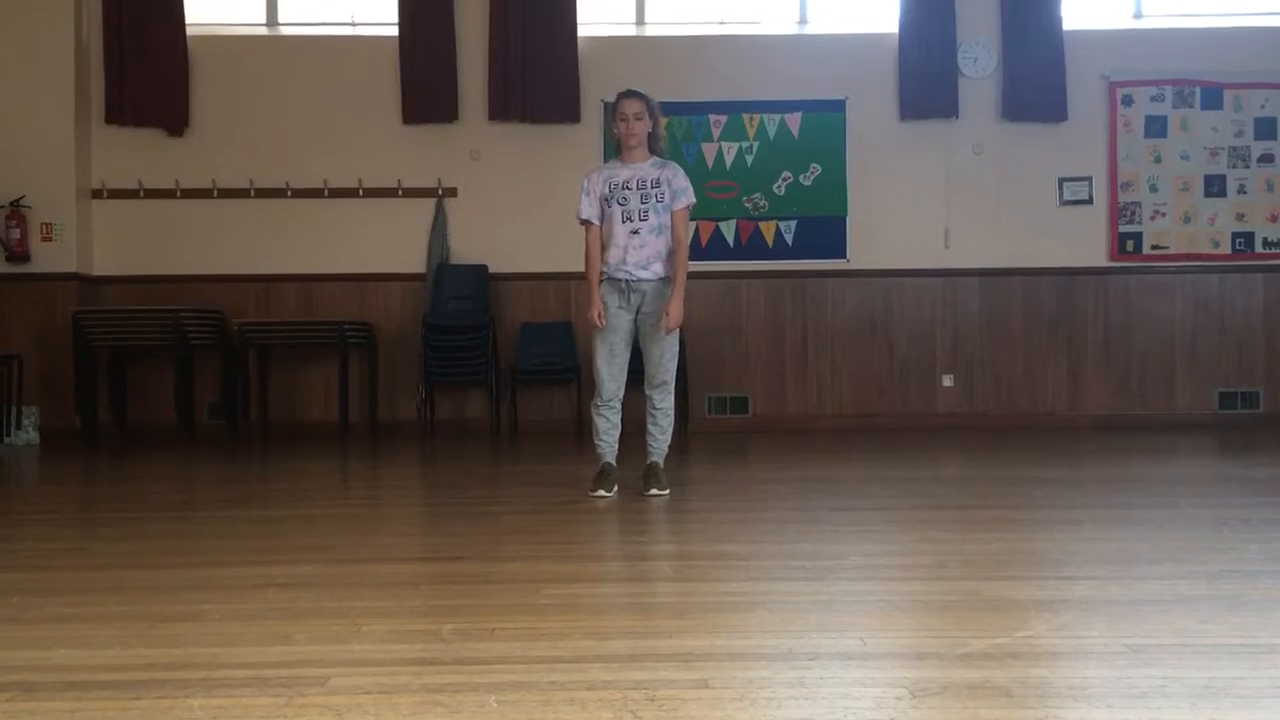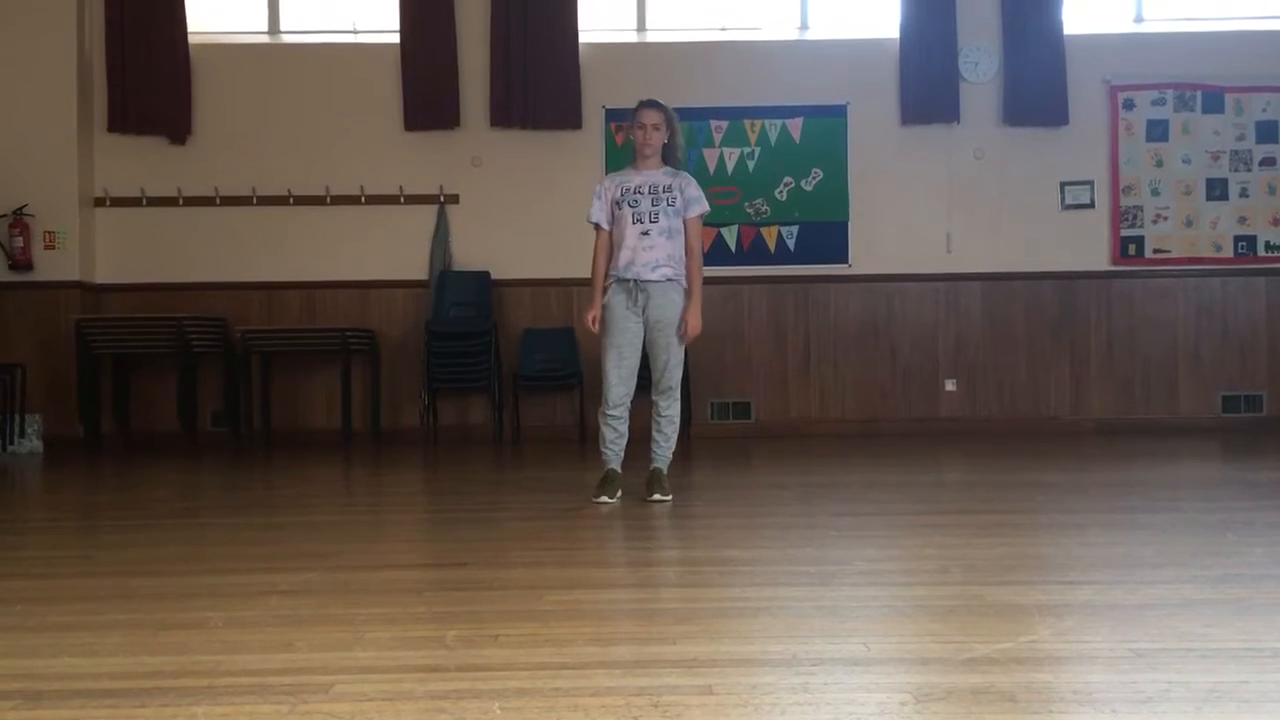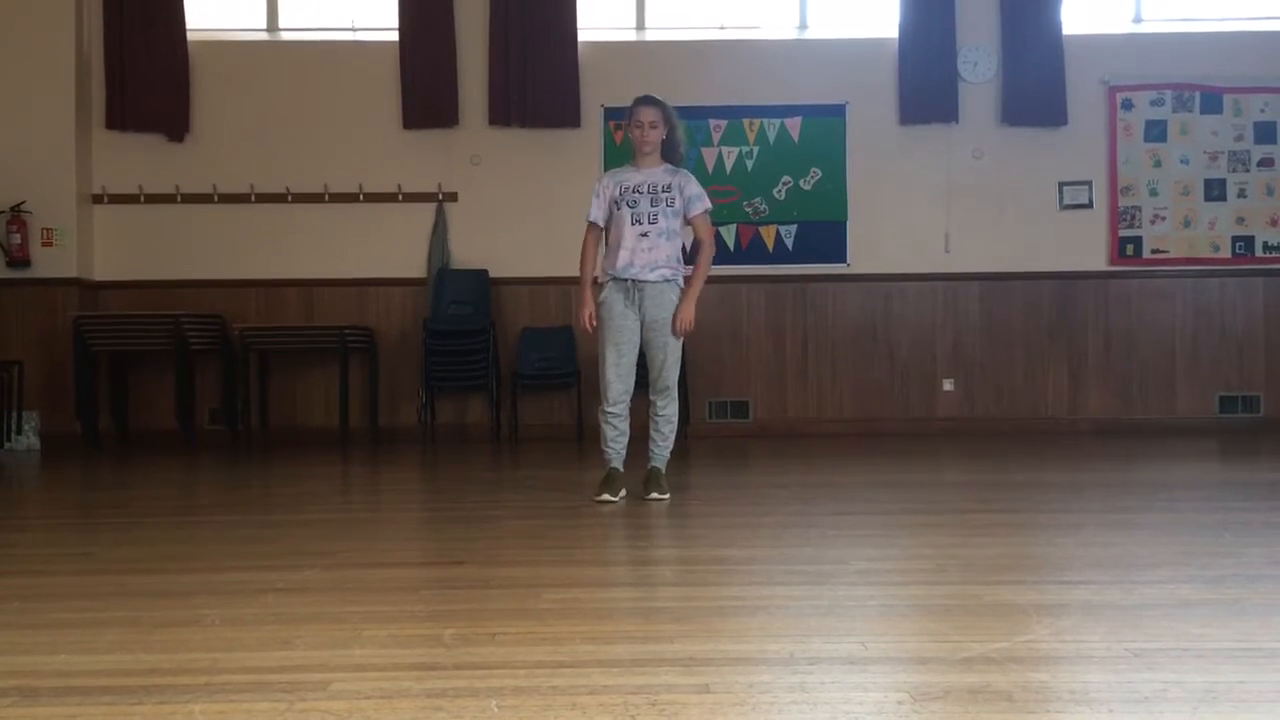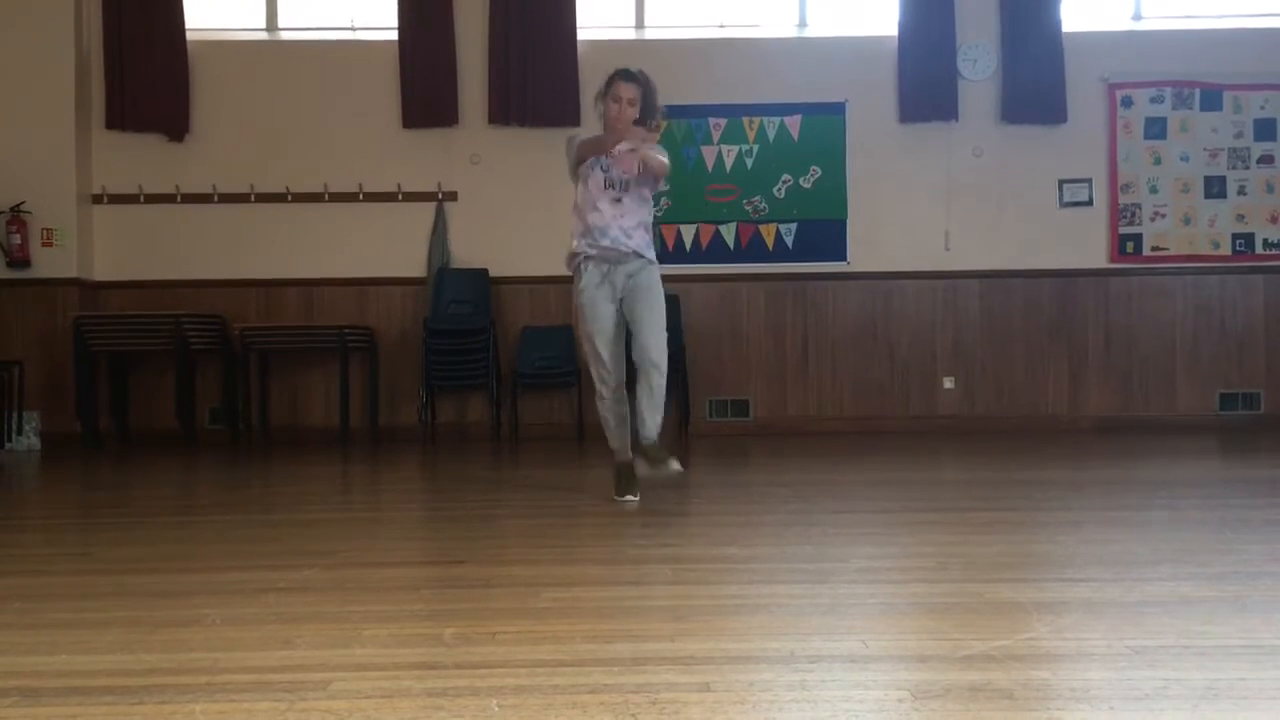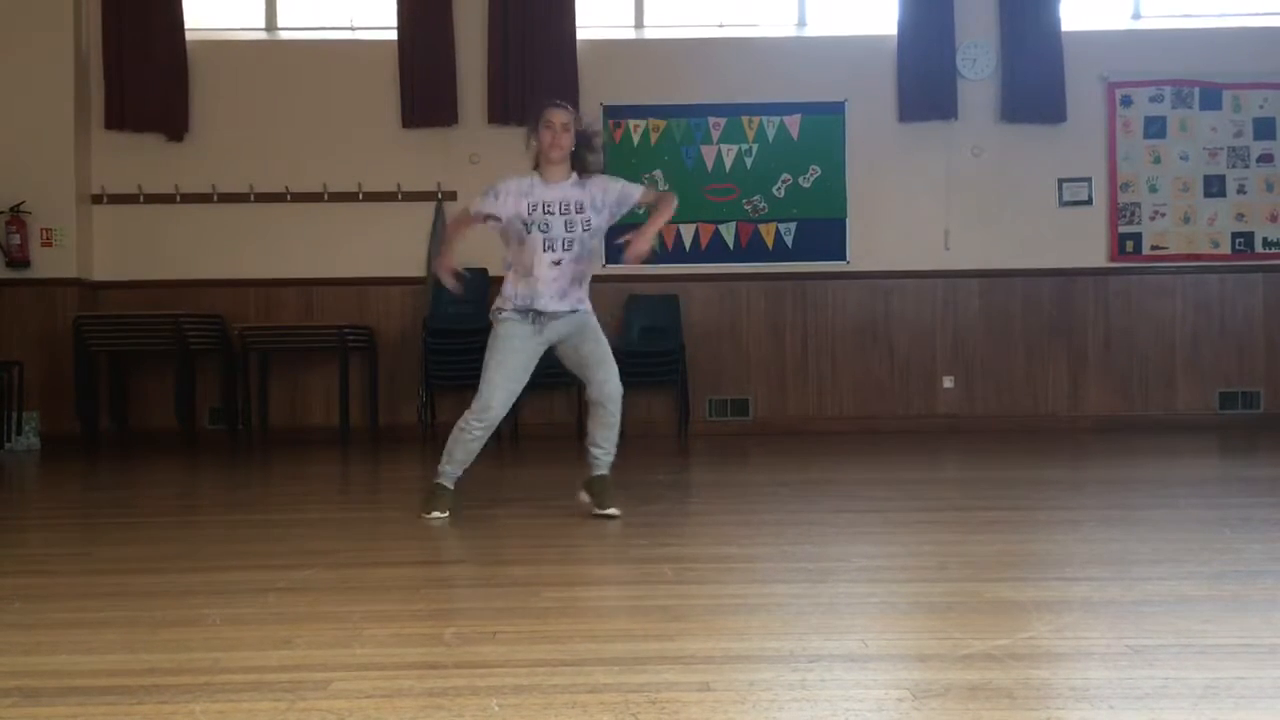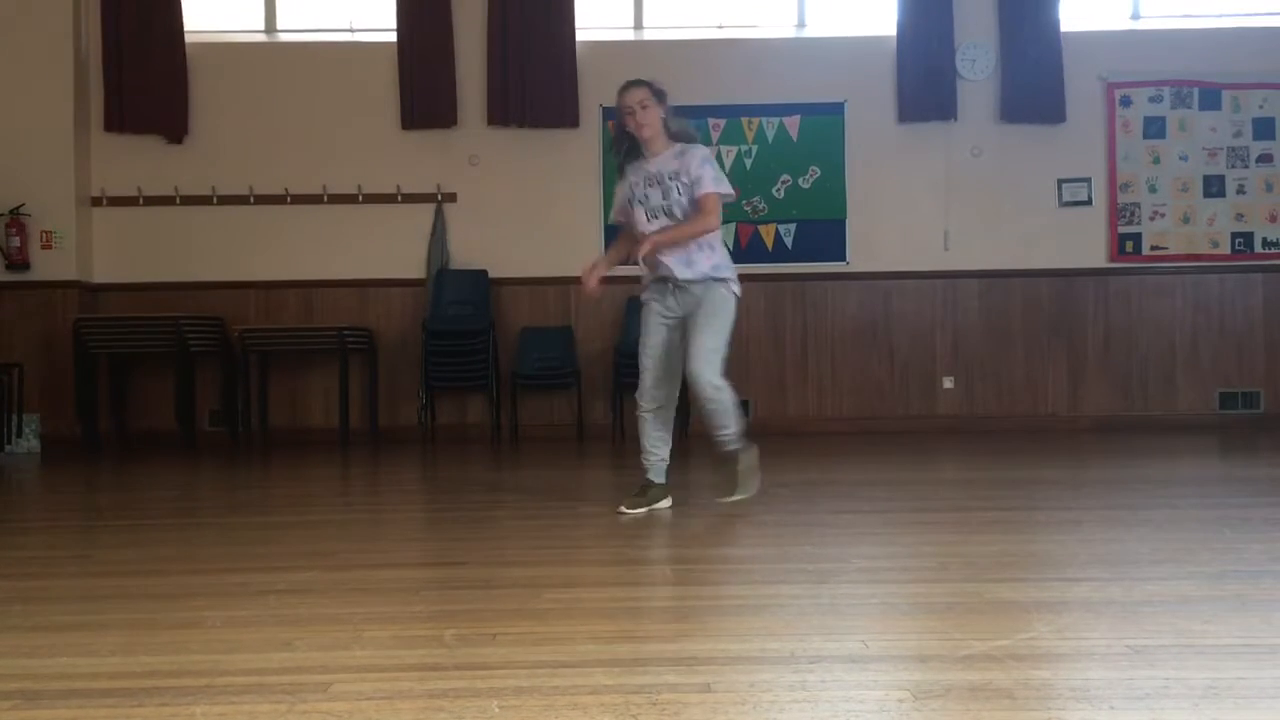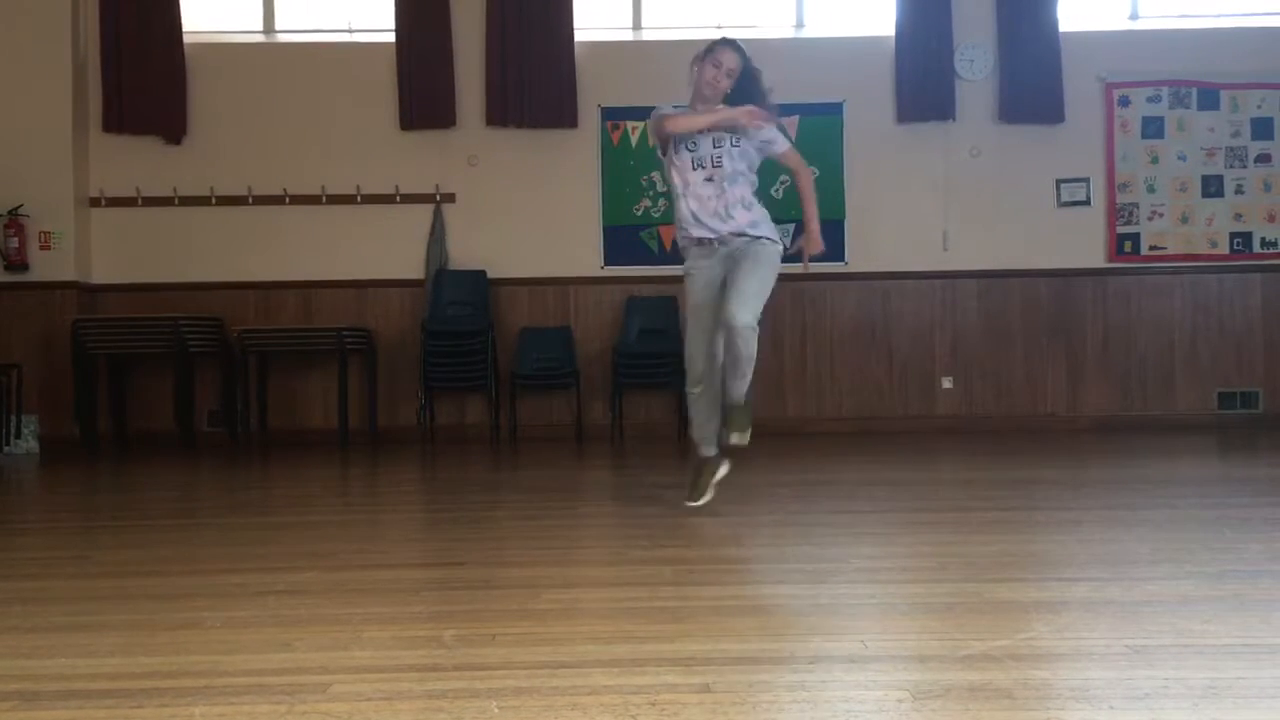
dt=0.7s
person 1, frame 1
left shoulder: (670, 174)
right shoulder: (599, 178)
left elbow: (680, 241)
right elbow: (593, 242)
left wrist: (677, 296)
right wrist: (594, 296)
left hip: (657, 287)
right hip: (614, 288)
left knee: (660, 381)
right knee: (608, 382)
left ankle: (655, 463)
right ankle: (607, 463)
person 1, frame 2
left shoulder: (683, 184)
right shoulder: (611, 185)
left elbow: (694, 249)
right elbow: (602, 247)
left wrist: (694, 304)
right wrist: (596, 300)
left hip: (668, 291)
right hip: (622, 292)
left knee: (667, 387)
right knee: (615, 387)
left ankle: (659, 468)
right ankle: (612, 468)
person 1, frame 3
left shoulder: (683, 181)
right shoulder: (610, 182)
left elbow: (706, 243)
right elbow: (593, 239)
left wrist: (690, 299)
right wrist: (586, 293)
left hip: (665, 290)
right hip: (618, 291)
left knee: (664, 386)
right knee: (614, 385)
left ankle: (657, 468)
right ankle: (614, 468)
person 1, frame 4
left shoulder: (647, 153)
right shoulder: (582, 145)
left elbow: (661, 167)
right elbow: (585, 150)
left wrist: (640, 152)
right wrist: (617, 135)
left hip: (639, 263)
right hip: (593, 264)
left knee: (653, 356)
right knee: (607, 373)
left ankle: (650, 442)
right ankle: (624, 459)
person 1, frame 5
left shoulder: (600, 189)
right shoulder: (512, 191)
left elbow: (664, 199)
right elbow: (466, 216)
left wrist: (648, 231)
right wrist: (447, 253)
left hip: (574, 314)
right hip: (519, 315)
left knee: (607, 390)
right knee: (488, 408)
left ankle: (597, 478)
right ankle: (445, 482)
person 1, frame 6
left shoulder: (696, 156)
right shoulder: (629, 175)
left elbow: (710, 220)
right elbow: (626, 240)
left wrist: (654, 238)
right wrist: (600, 265)
left hip: (709, 286)
right hip: (660, 294)
left knee: (702, 374)
right knee: (652, 396)
left ankle: (734, 445)
right ankle: (655, 483)
person 1, frame 7
left shoulder: (752, 123)
right shoulder: (672, 119)
left elbow: (801, 169)
right elbow: (671, 127)
left wrist: (812, 227)
right wrist: (731, 115)
left hip: (753, 241)
right hip: (702, 253)
left knee: (738, 318)
right knee: (700, 367)
left ankle: (735, 400)
right ankle: (708, 457)
